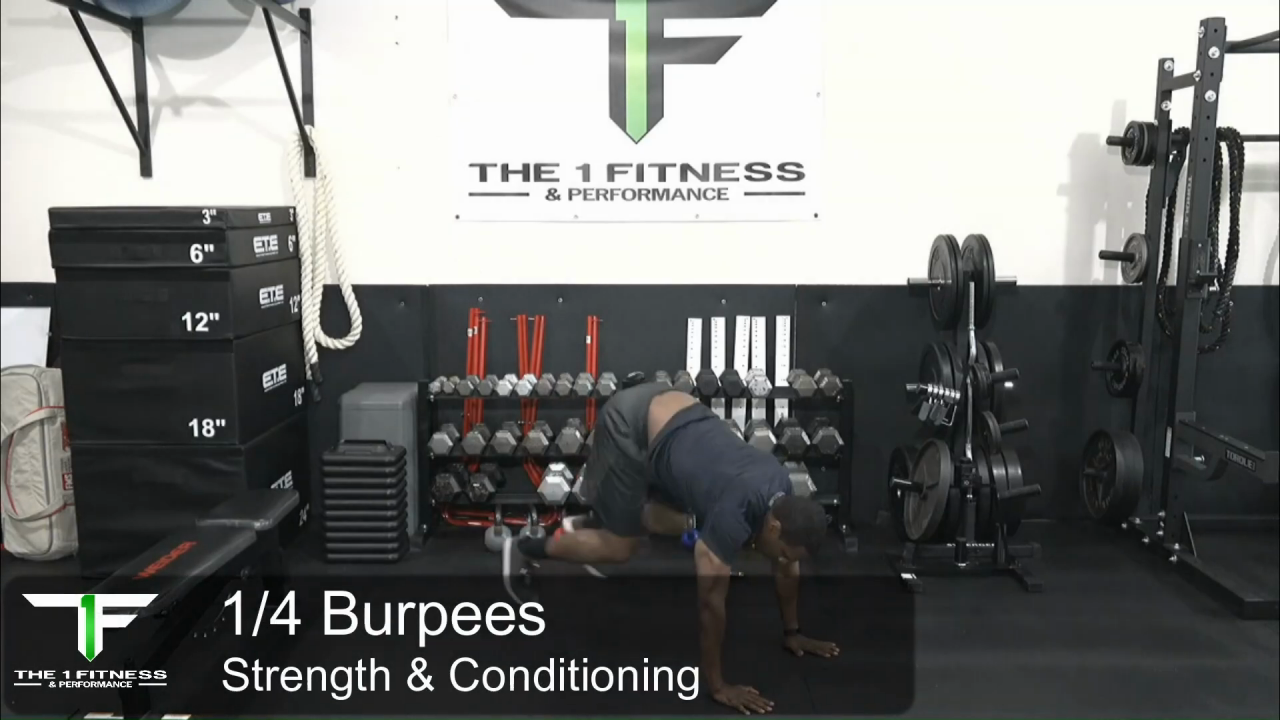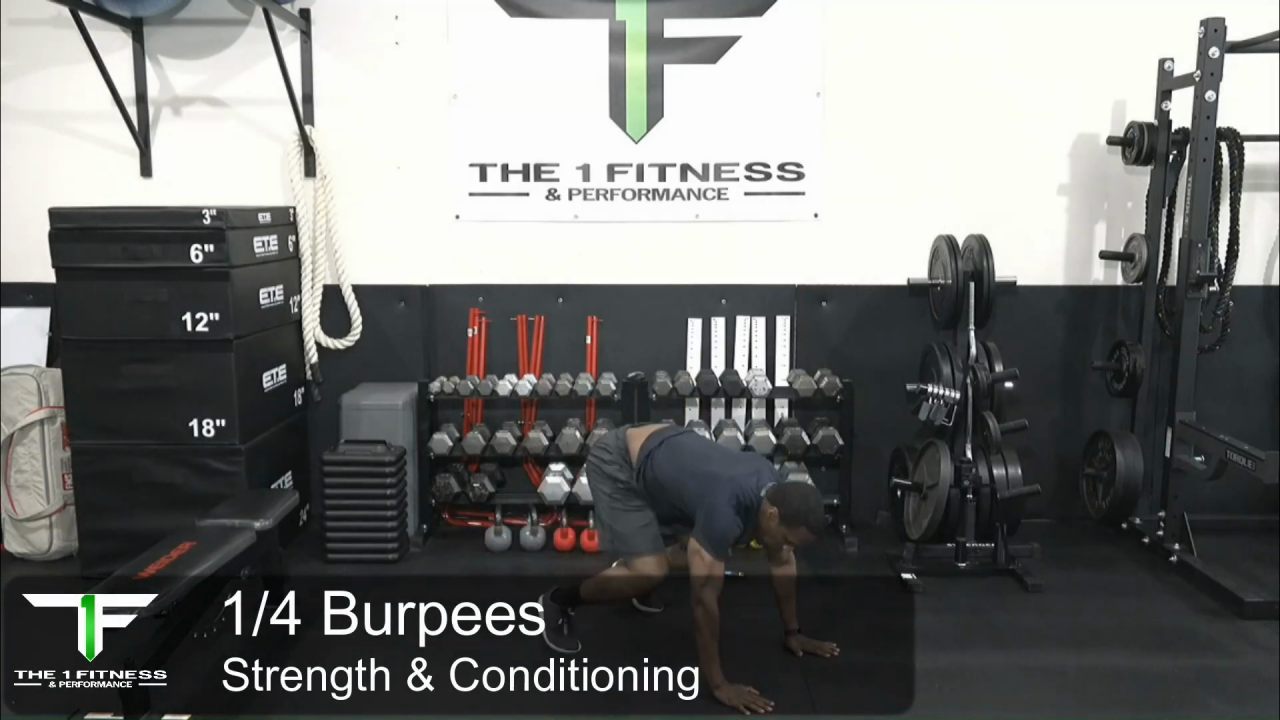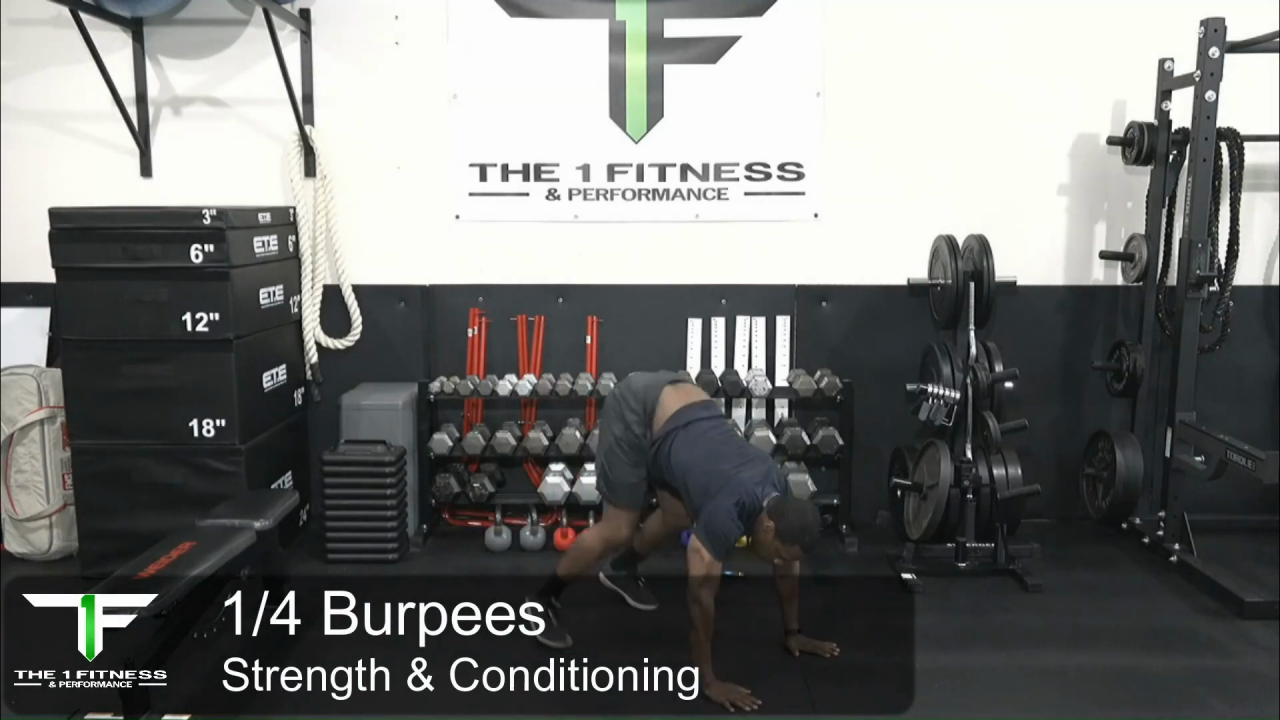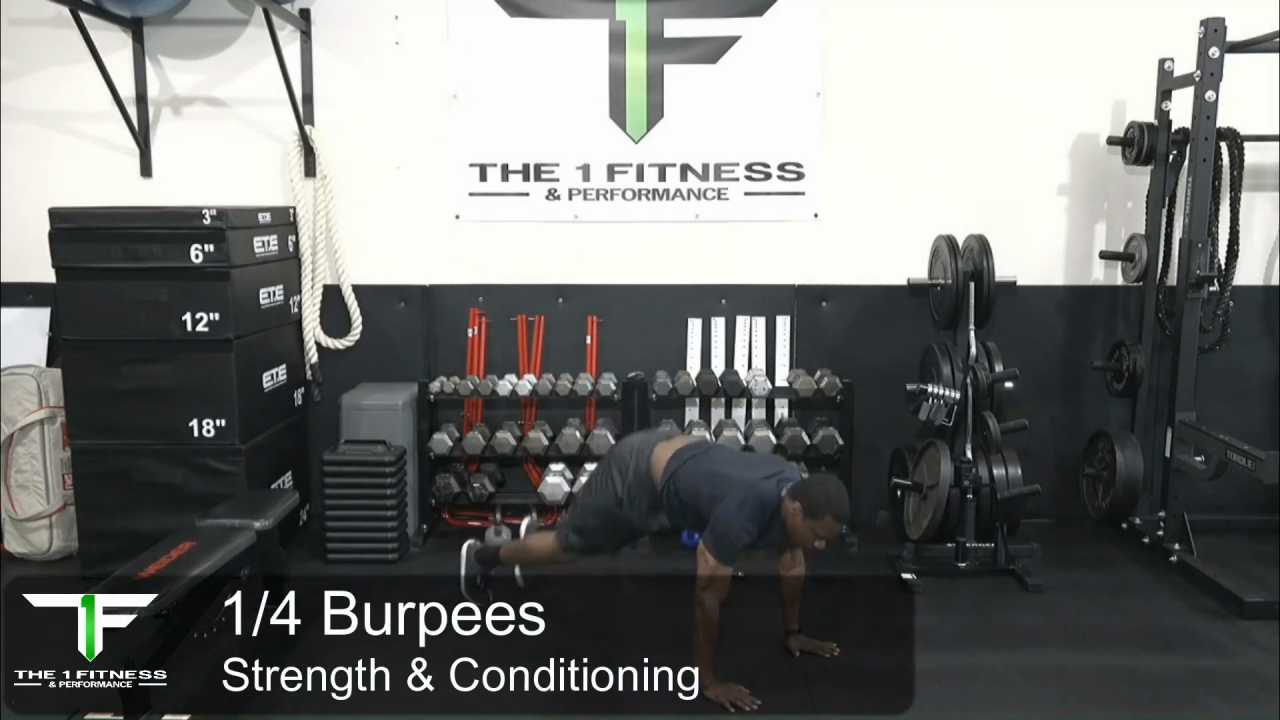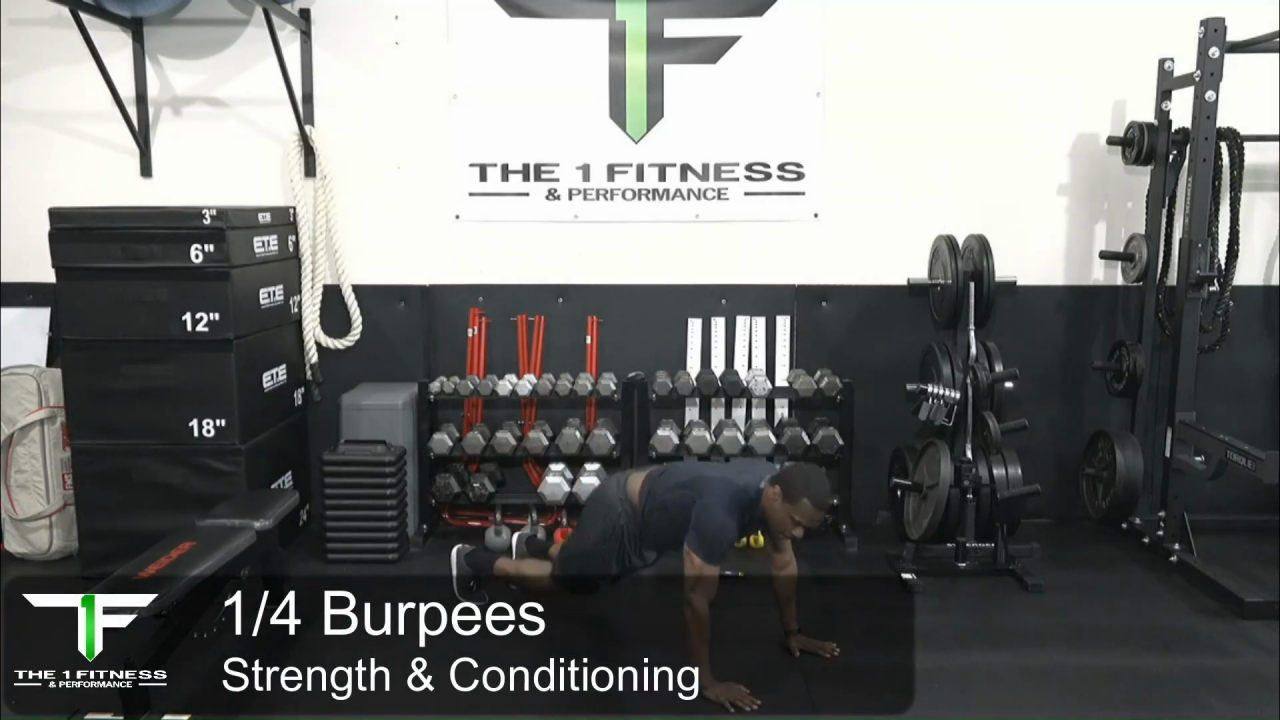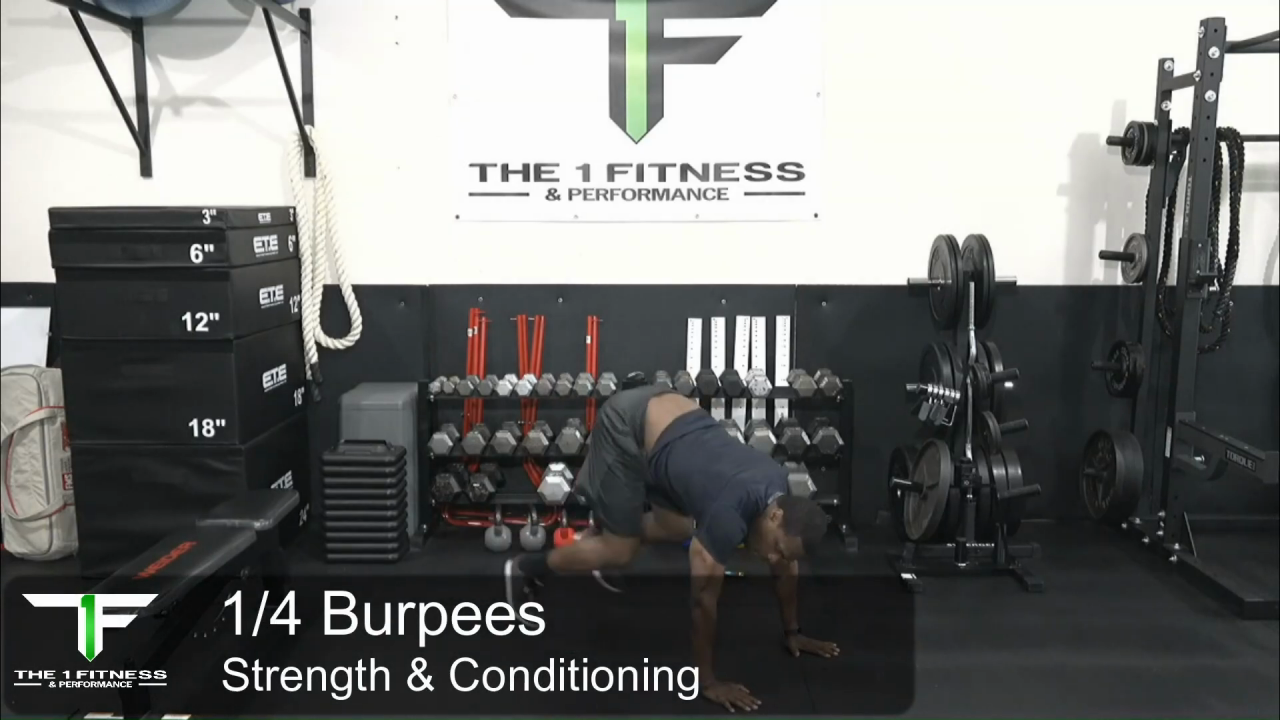
dt=0.3s
person 1, frame 1
left shoulder: (781, 494)
right shoulder: (733, 514)
left elbow: (787, 566)
right elbow: (712, 599)
left wrist: (792, 633)
right wrist: (717, 686)
right hip: (630, 426)
left knee: (672, 521)
right knee: (620, 548)
left ankle: (585, 528)
right ankle: (528, 549)
person 1, frame 2
left shoulder: (774, 491)
right shoulder: (726, 510)
left elbow: (782, 564)
right elbow: (704, 597)
left wrist: (793, 633)
right wrist: (719, 685)
left hip: (653, 447)
right hip: (617, 460)
left knee: (707, 550)
right knee: (650, 573)
left ankle: (629, 566)
right ankle: (560, 601)
person 1, frame 3
left shoulder: (780, 502)
right shoulder: (730, 512)
left elbow: (788, 568)
right elbow: (701, 594)
left wrist: (793, 632)
right wrist: (707, 680)
left hip: (677, 398)
right hip: (635, 407)
left knee: (681, 517)
right knee: (620, 529)
left ankle: (623, 571)
right ankle: (545, 598)
person 1, frame 4
left shoulder: (795, 488)
right shoulder: (742, 512)
left elbow: (792, 563)
right elbow: (708, 599)
left wrist: (793, 632)
right wrist: (708, 681)
left hip: (667, 451)
right hip: (636, 473)
left knee: (604, 539)
right knee: (571, 546)
left ankle: (537, 529)
right ankle: (482, 555)
person 1, frame 5
left shoulder: (775, 486)
right shoulder: (722, 512)
left elbow: (781, 563)
right elbow: (697, 600)
left wrist: (793, 633)
right wrist: (708, 680)
left hip: (640, 500)
right hip: (622, 511)
left knee: (581, 565)
right knee: (564, 581)
left ankle: (531, 546)
right ankle: (473, 560)
person 1, frame 6
left shoulder: (781, 494)
right shoulder: (730, 514)
left elbow: (786, 566)
right elbow: (705, 595)
left wrist: (792, 632)
right wrist: (706, 680)
left hip: (665, 412)
right hip: (628, 423)
left knee: (680, 528)
right knee: (619, 551)
left ankle: (601, 539)
right ankle: (529, 570)
